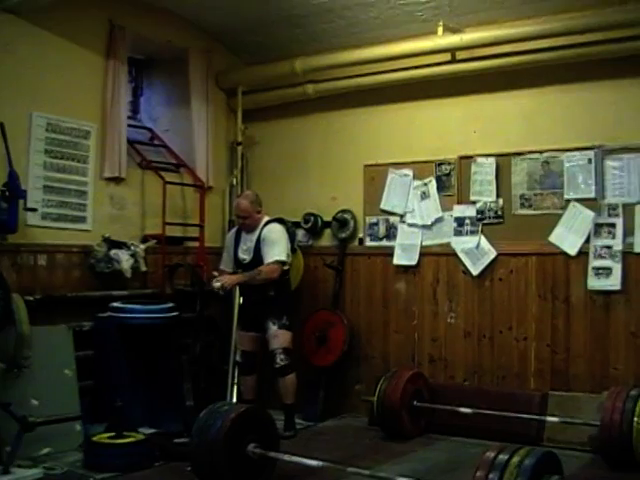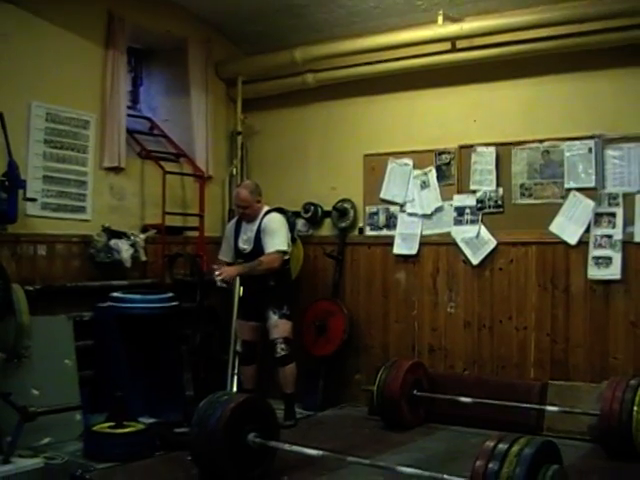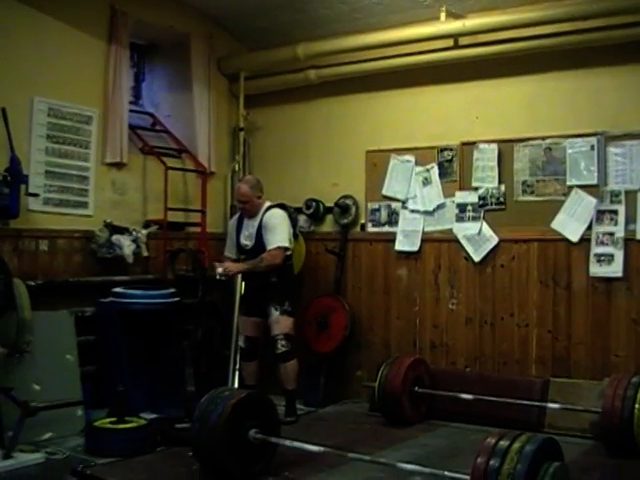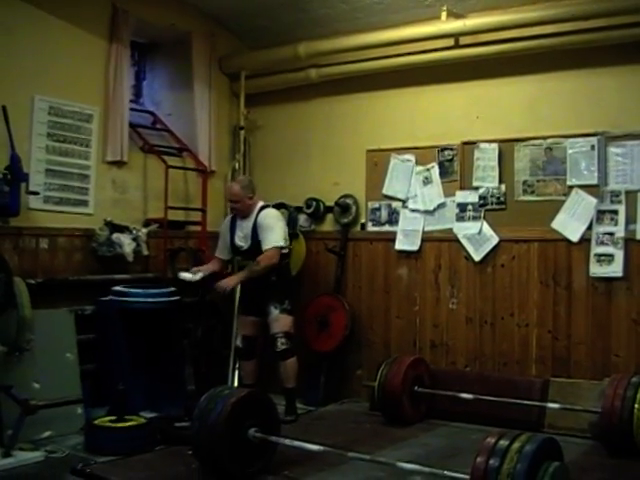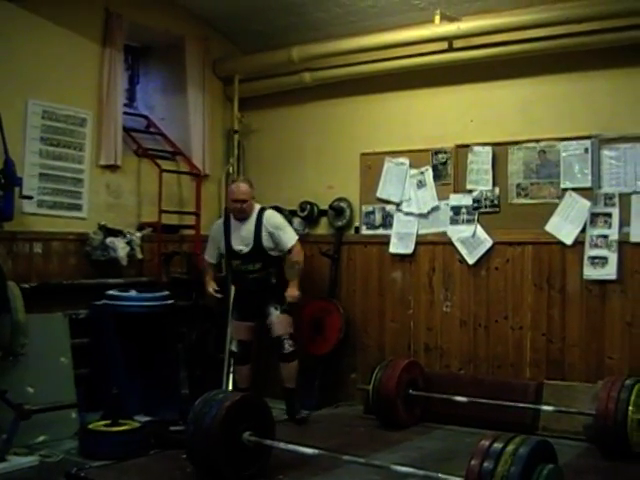
dt=0.3s
person 1, frame 1
left shoulder: (273, 231)
right shoulder: (234, 235)
left elbow: (273, 270)
right elbow: (226, 269)
left wrist: (237, 278)
right wrist: (222, 280)
left hip: (275, 304)
right hip: (249, 303)
left knee: (282, 360)
right knee: (245, 360)
left ankle: (289, 419)
person 1, frame 2
left shoulder: (273, 221)
right shoulder: (233, 226)
left elbow: (274, 261)
right elbow: (225, 260)
left wrist: (237, 270)
right wrist: (221, 272)
left hip: (275, 293)
right hip: (250, 294)
left knee: (281, 349)
right knee: (245, 350)
left ankle: (289, 409)
person 1, frame 3
left shoulder: (275, 216)
right shoulder: (236, 221)
left elbow: (275, 257)
right elbow: (231, 257)
left wrist: (241, 267)
right wrist: (225, 267)
left hip: (277, 289)
right hip: (252, 289)
left knee: (283, 346)
right knee: (247, 346)
left ankle: (290, 405)
person 1, frame 4
left shoulder: (268, 216)
right shoulder: (229, 223)
left elbow: (272, 257)
right elbow: (221, 259)
left wrist: (236, 277)
right wrist: (201, 270)
left hip: (275, 288)
right hip: (250, 291)
left knee: (283, 344)
right knee: (245, 345)
left ankle: (290, 404)
person 1, frame 5
left shoulder: (270, 219)
right shoulder: (220, 226)
left elbow: (296, 251)
right elbow: (211, 261)
left wrist: (293, 285)
right wrist: (210, 280)
left hip: (274, 292)
right hip: (244, 294)
left knee: (285, 344)
right knee: (240, 350)
left ankle: (292, 404)
